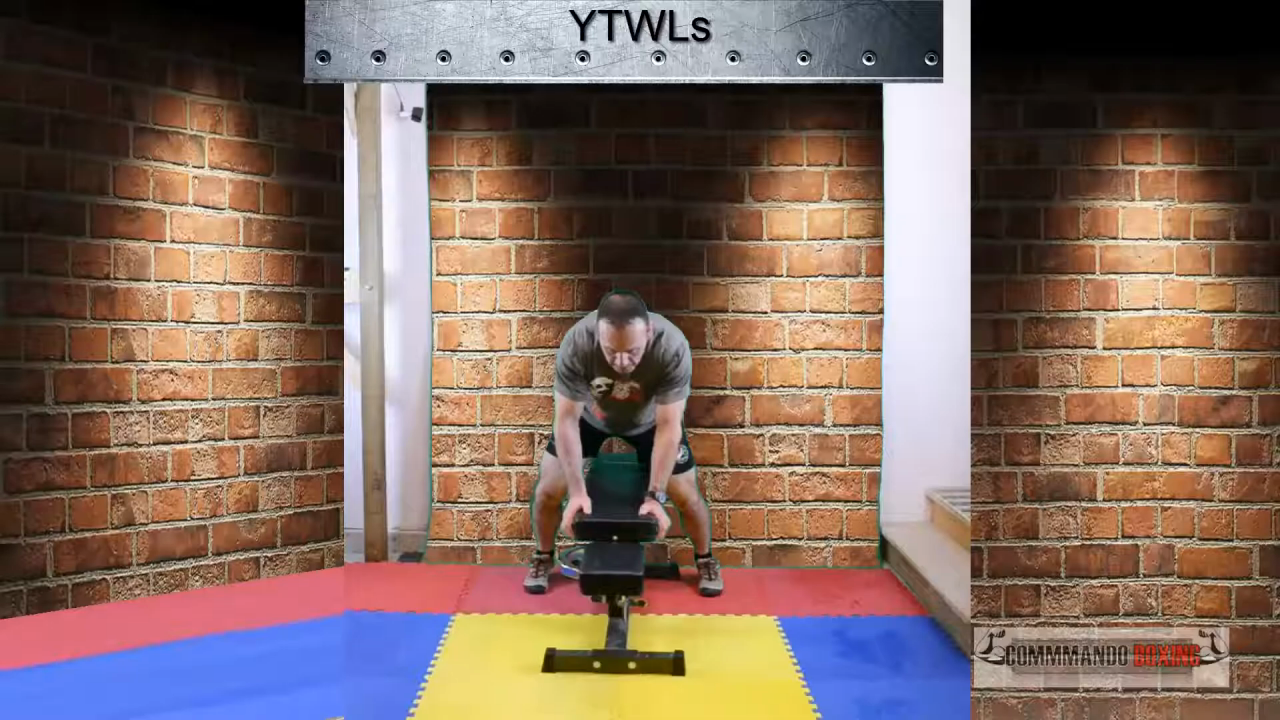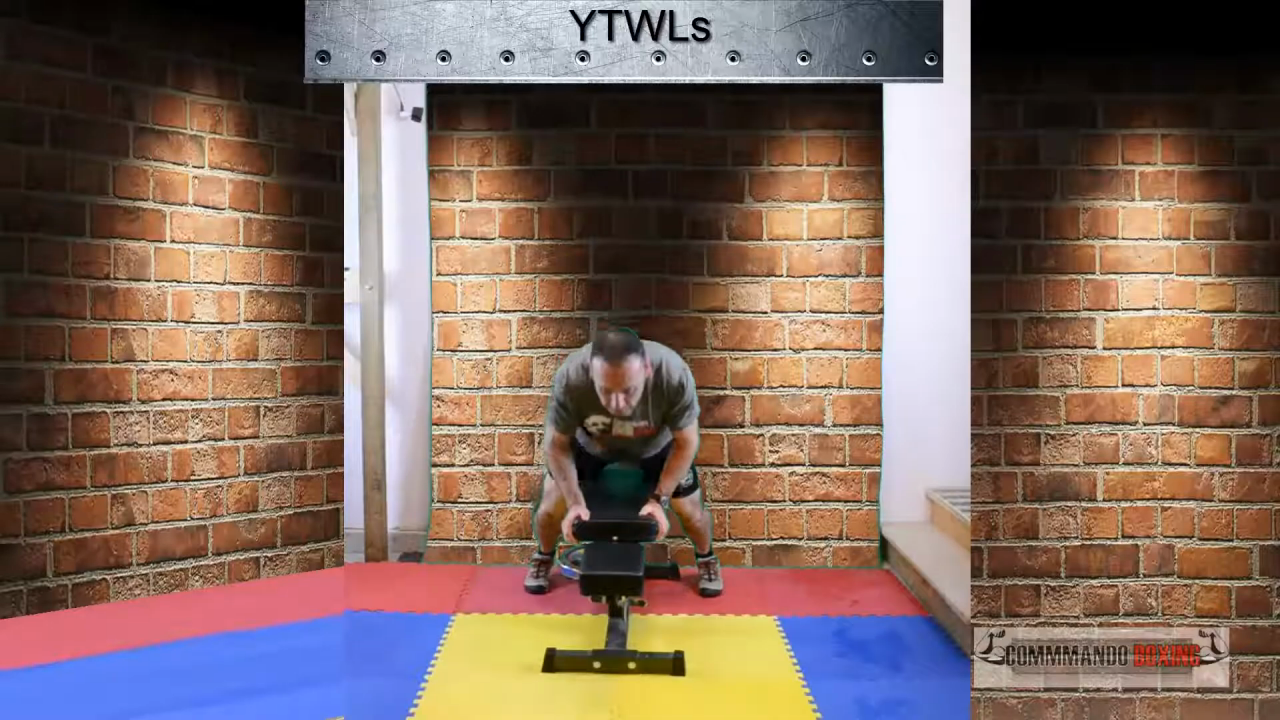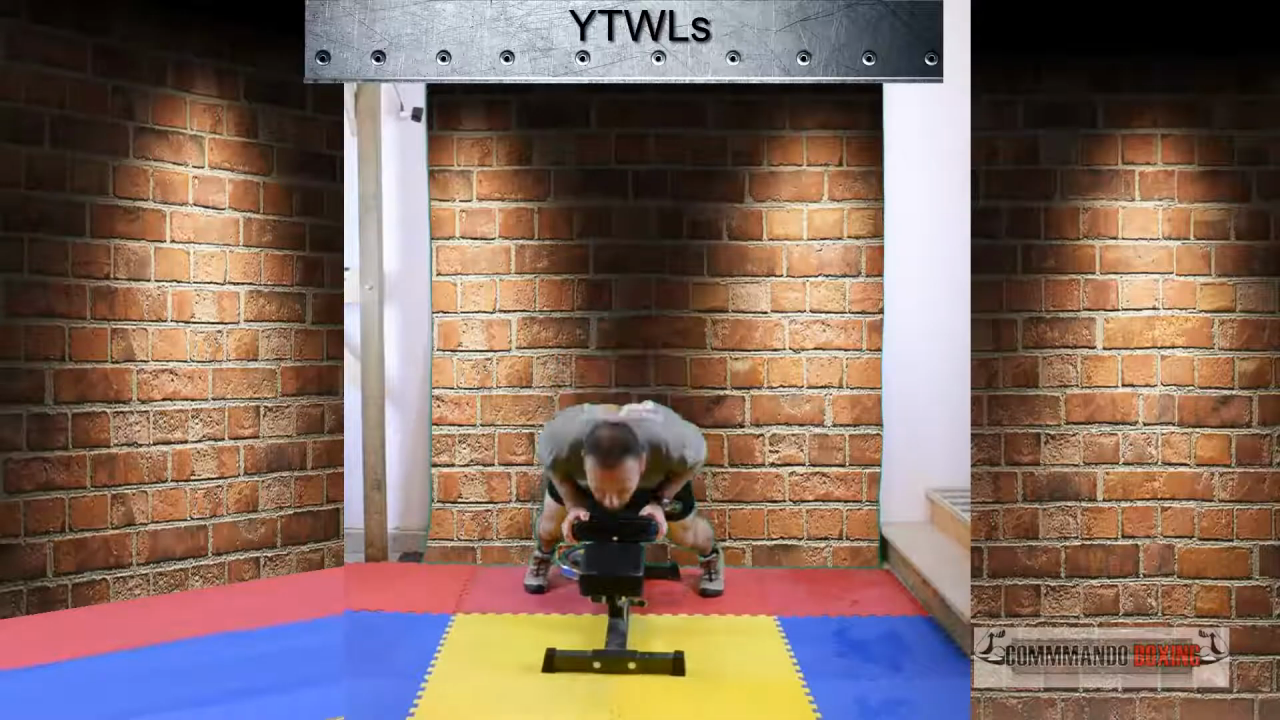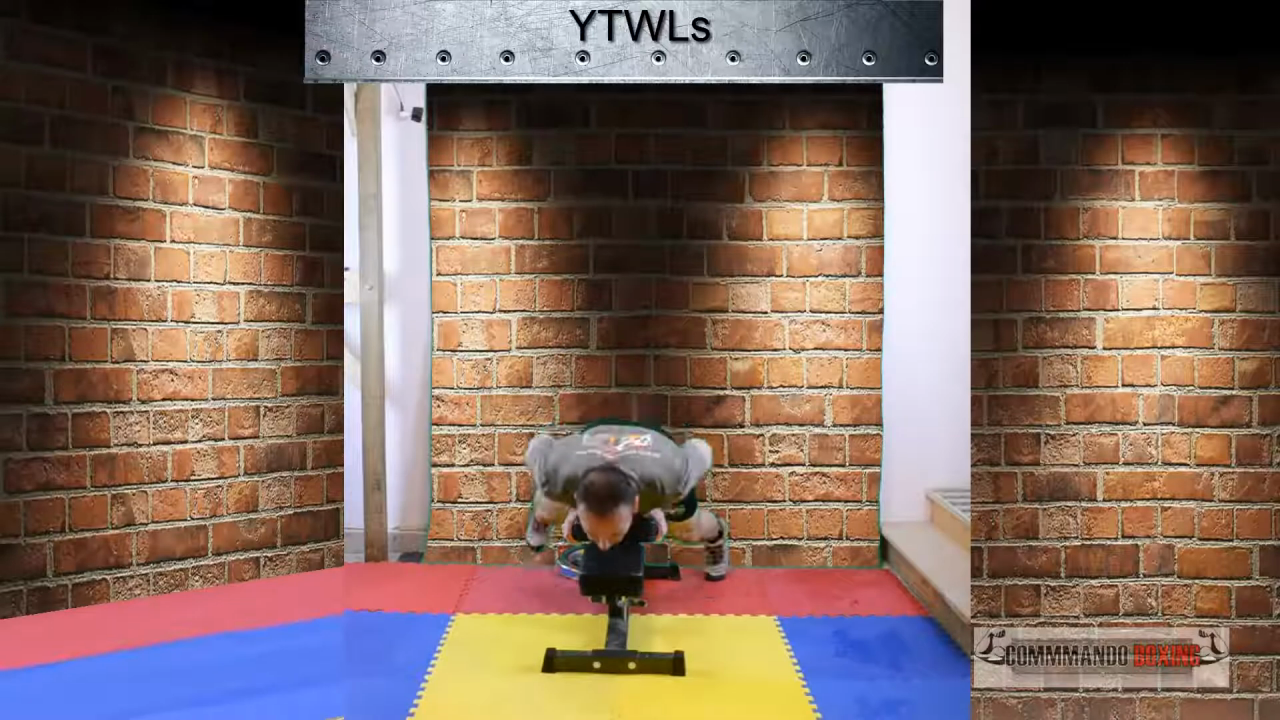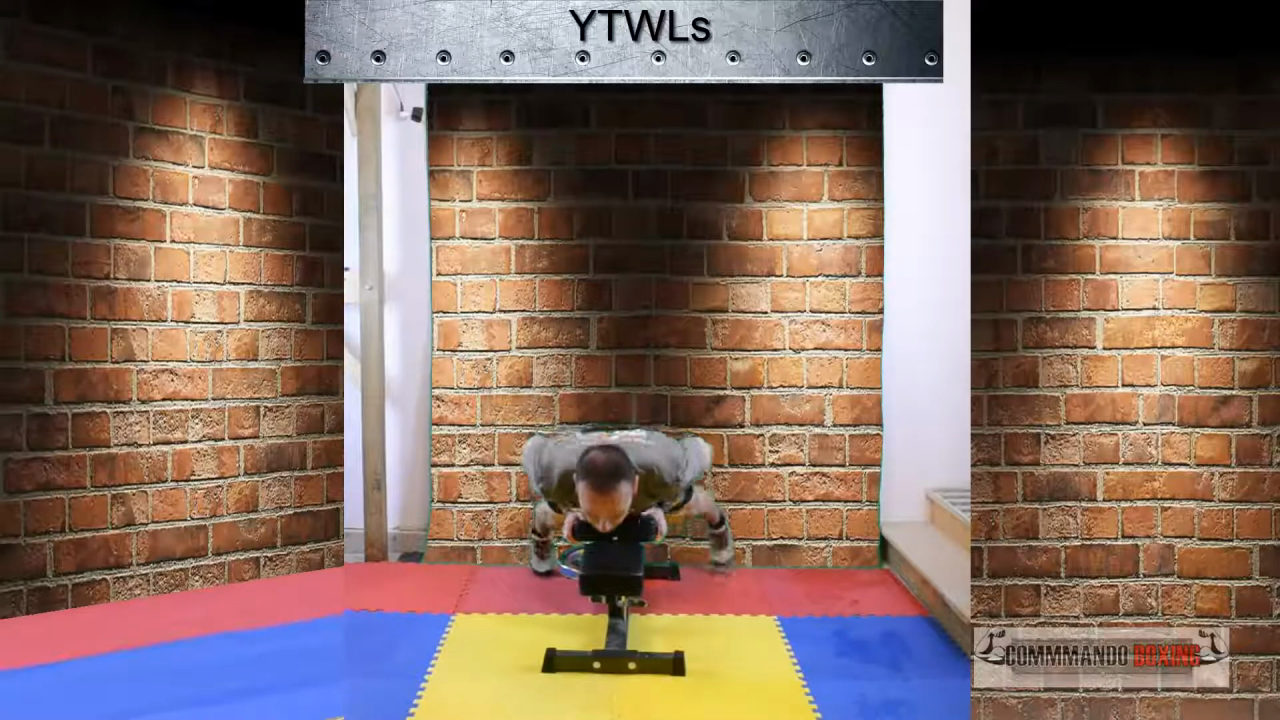
dt=0.5s
person 1, frame 1
left shoulder: (672, 346)
right shoulder: (576, 343)
left elbow: (668, 427)
right elbow: (567, 420)
left wrist: (655, 496)
right wrist: (577, 491)
left hip: (649, 419)
right hip: (589, 415)
left knee: (686, 494)
right knee: (549, 490)
left ankle: (705, 558)
right ankle: (543, 556)
person 1, frame 2
left shoulder: (674, 375)
right shoulder: (570, 378)
left elbow: (685, 443)
right elbow: (558, 445)
left wrist: (659, 499)
right wrist: (575, 503)
left hip: (655, 445)
right hip: (588, 443)
left knee: (690, 511)
right knee: (552, 509)
left ankle: (706, 559)
right ankle: (543, 557)
person 1, frame 3
left shoulder: (671, 443)
right shoulder: (562, 442)
left elbow: (698, 455)
left wrist: (662, 502)
right wrist: (572, 504)
left knee: (685, 534)
right knee: (551, 526)
left ankle: (710, 555)
right ankle: (543, 554)
person 1, frame 4
left shoulder: (668, 476)
right shoulder: (557, 476)
left elbow: (701, 450)
right elbow: (537, 446)
left wrist: (663, 506)
right wrist: (570, 508)
left knee: (690, 530)
right knee: (547, 511)
left ankle: (715, 535)
person 1, frame 5
left shoulder: (665, 467)
right shoulder: (551, 472)
left elbow: (702, 450)
right elbow: (533, 446)
left wrist: (662, 505)
right wrist: (567, 508)
left knee: (689, 503)
right knee: (552, 514)
left ankle: (717, 522)
right ankle: (541, 534)
